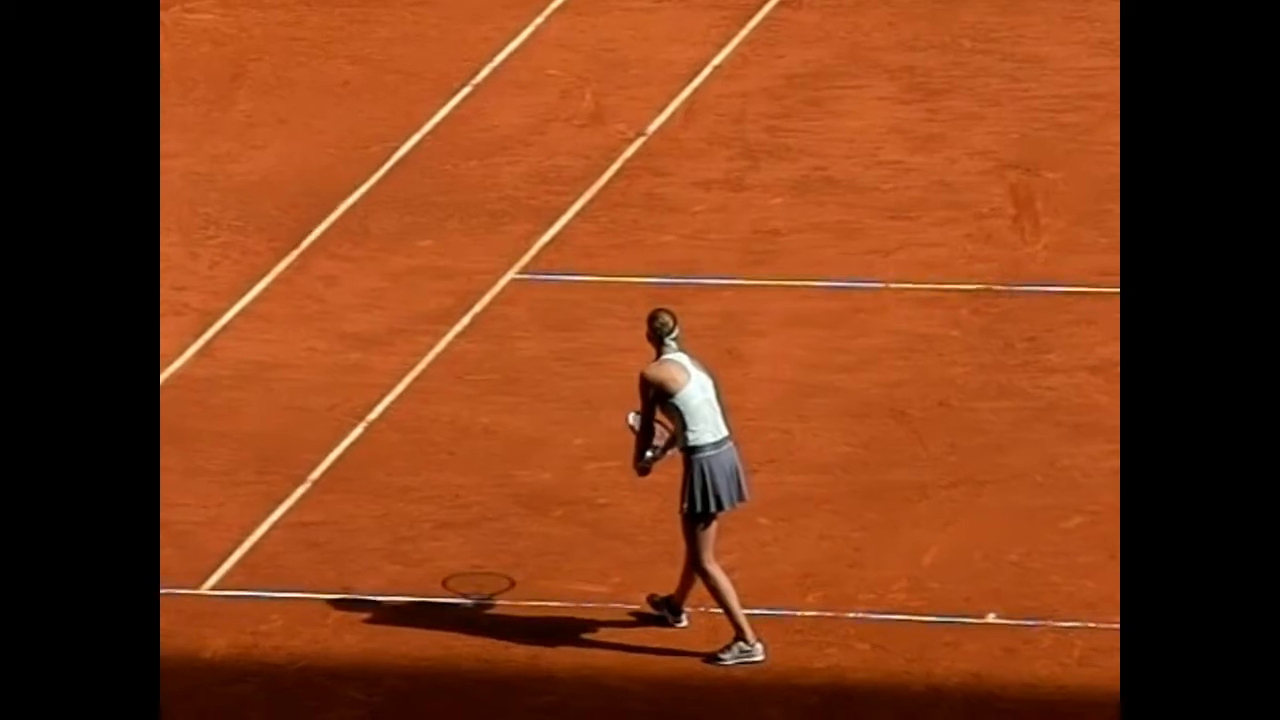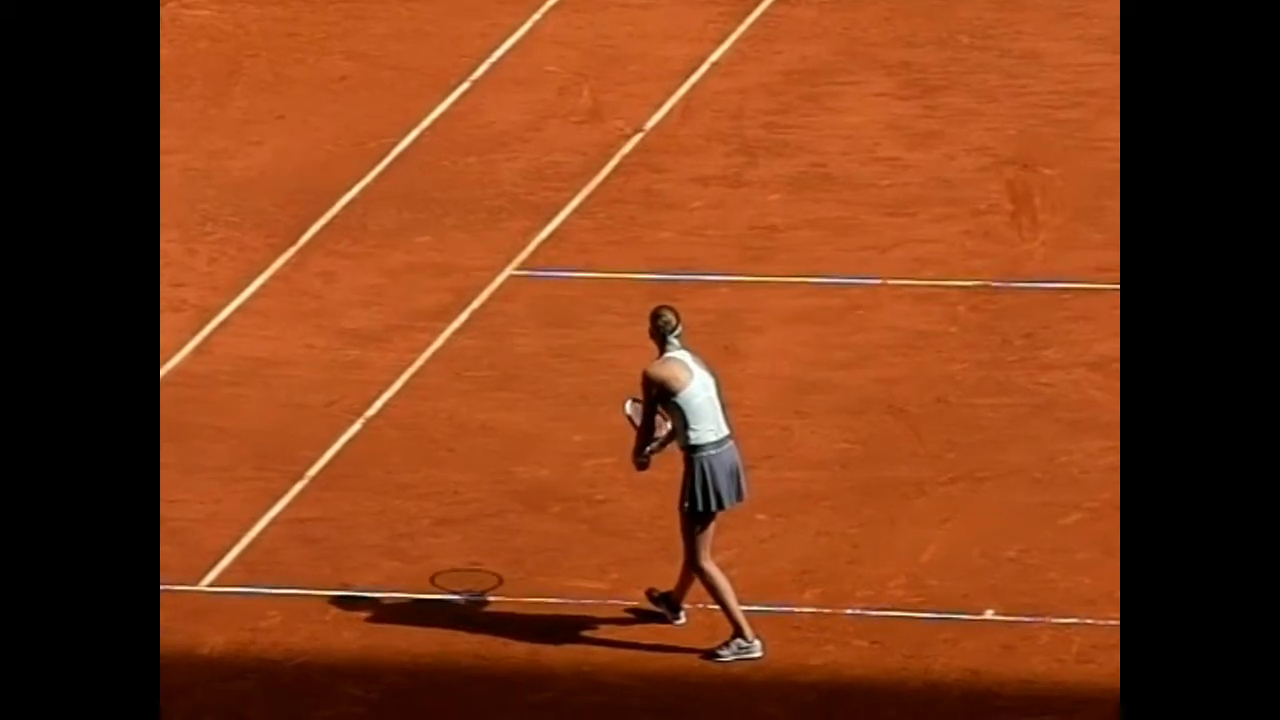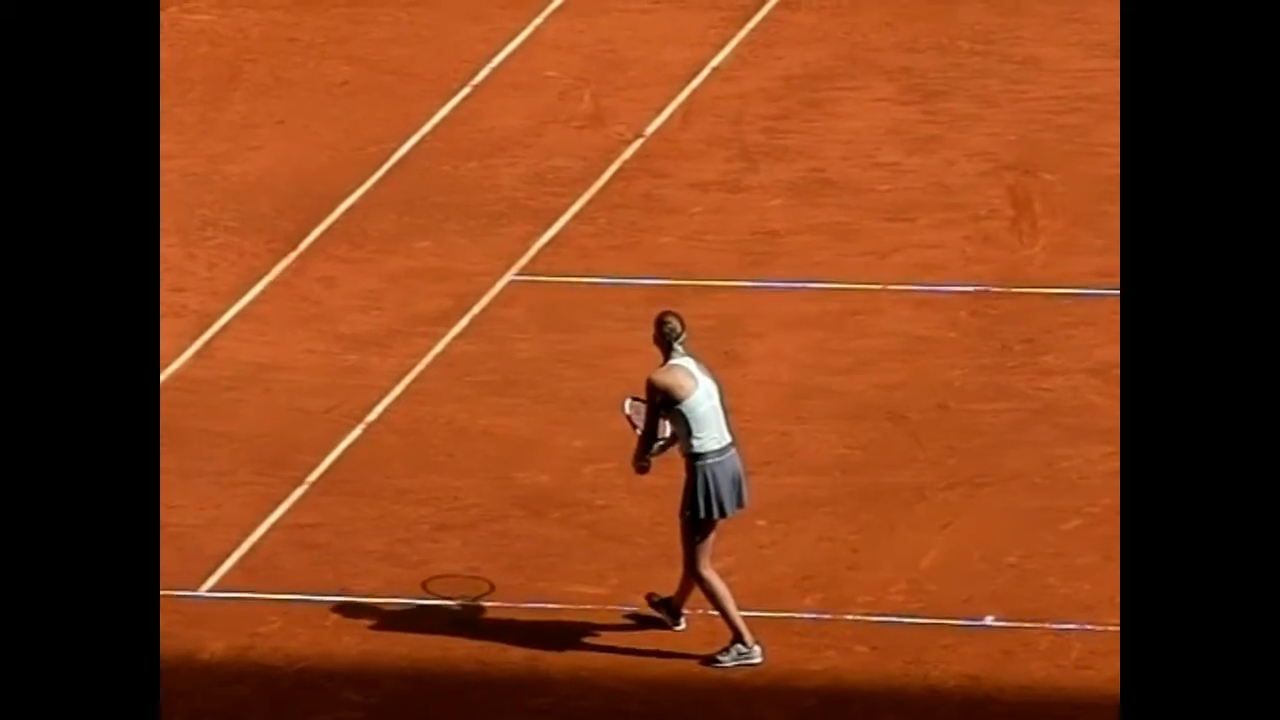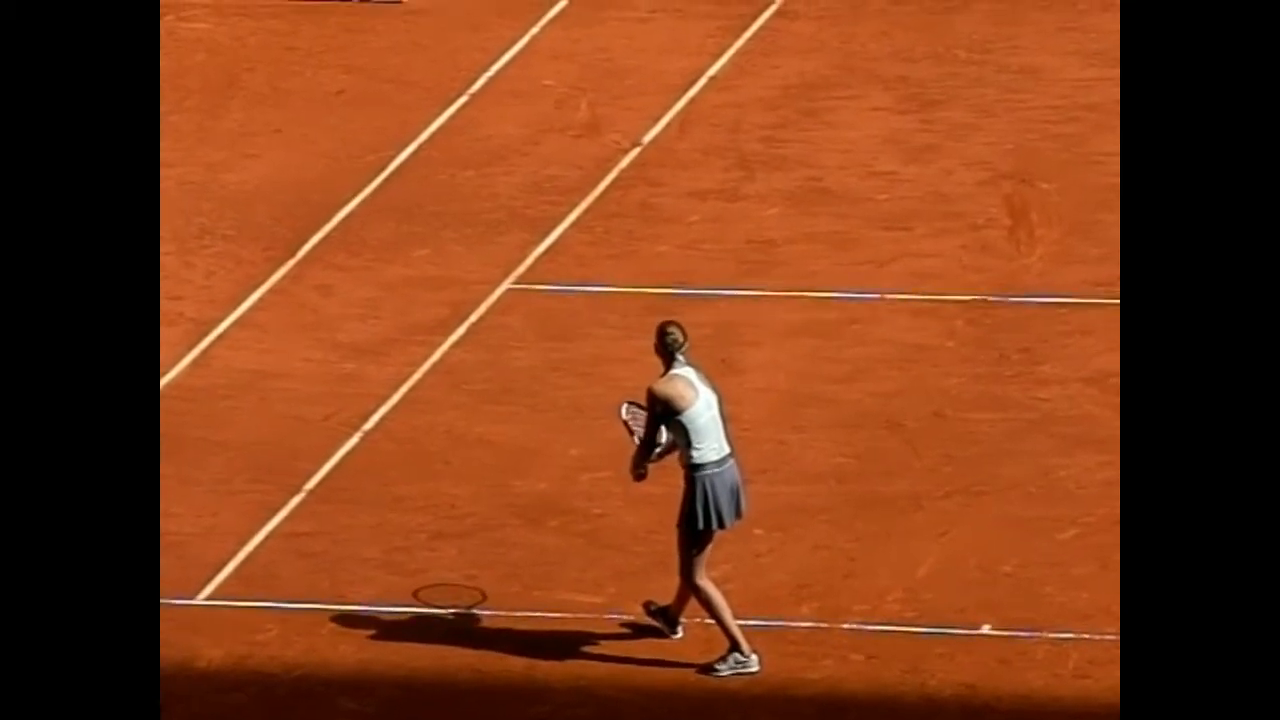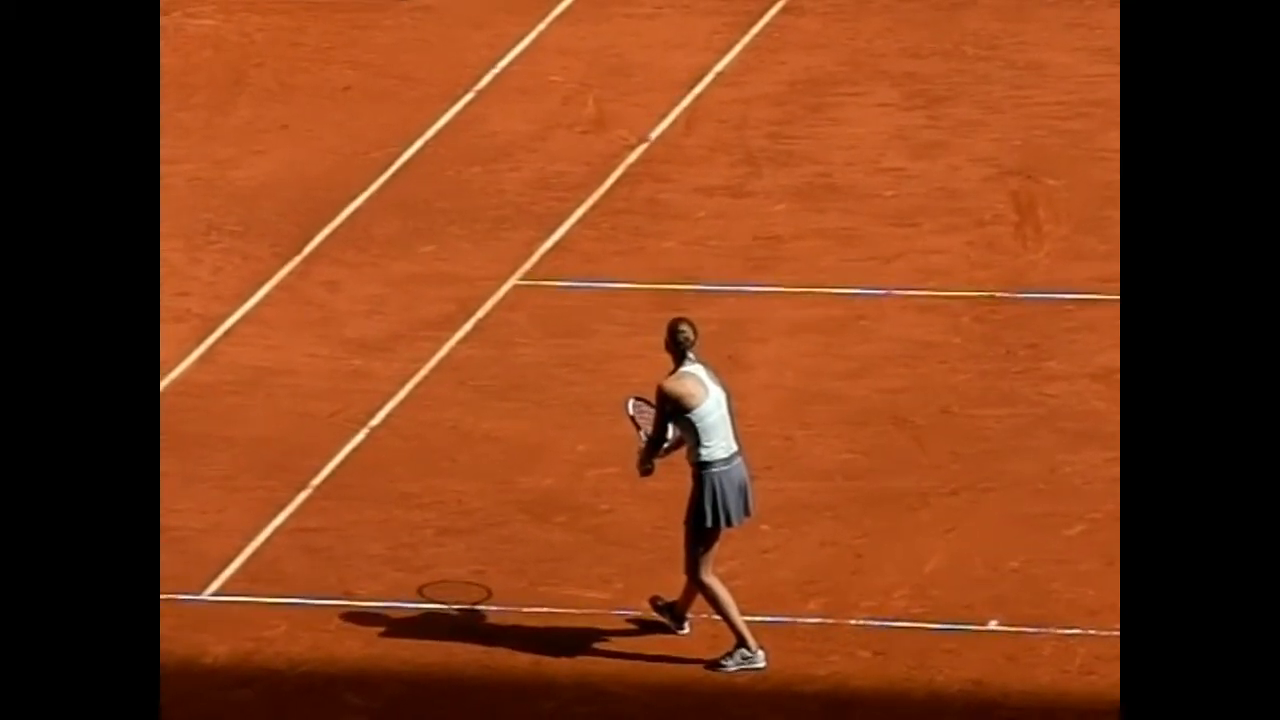
dt=0.7s
person 1, frame 1
left shoulder: (652, 373)
right shoulder: (692, 363)
left elbow: (646, 427)
left wrist: (639, 461)
right wrist: (659, 454)
left hip: (704, 463)
right hip: (724, 453)
left knee: (703, 561)
right knee: (695, 540)
left ankle: (748, 641)
right ankle: (675, 605)
person 1, frame 2
left shoulder: (655, 372)
right shoulder: (694, 361)
left elbow: (647, 425)
left wrist: (638, 455)
right wrist: (659, 446)
left hip: (705, 462)
right hip: (724, 452)
left knee: (699, 559)
right knee: (693, 539)
left ankle: (746, 638)
right ankle: (674, 602)
person 1, frame 3
left shoulder: (659, 379)
right shoulder: (698, 367)
left elbow: (649, 434)
left wrist: (639, 460)
right wrist: (660, 450)
left hip: (707, 470)
right hip: (726, 460)
left knee: (698, 567)
right knee: (695, 548)
left ankle: (746, 644)
right ankle: (675, 608)
person 1, frame 4
left shoulder: (660, 389)
right shoulder: (697, 377)
left elbow: (648, 443)
left wrist: (637, 466)
right wrist: (657, 456)
left hip: (706, 480)
right hip: (724, 471)
left knee: (694, 576)
right knee: (692, 557)
left ankle: (743, 653)
right ankle: (672, 616)
person 1, frame 5
left shoulder: (670, 386)
right shoulder: (706, 373)
left elbow: (657, 440)
left wrist: (644, 461)
right wrist: (663, 453)
left hip: (713, 478)
right hip: (732, 468)
left knee: (700, 572)
right knee: (700, 555)
left ankle: (749, 649)
right ankle: (679, 612)
